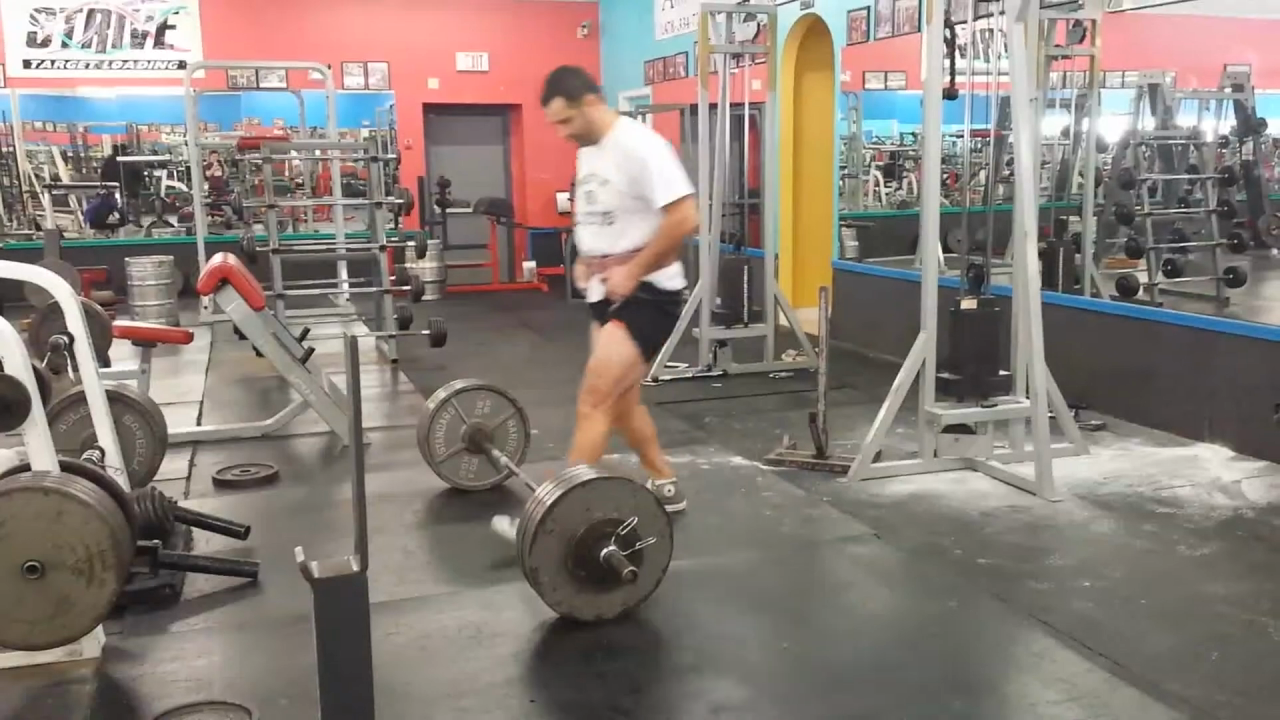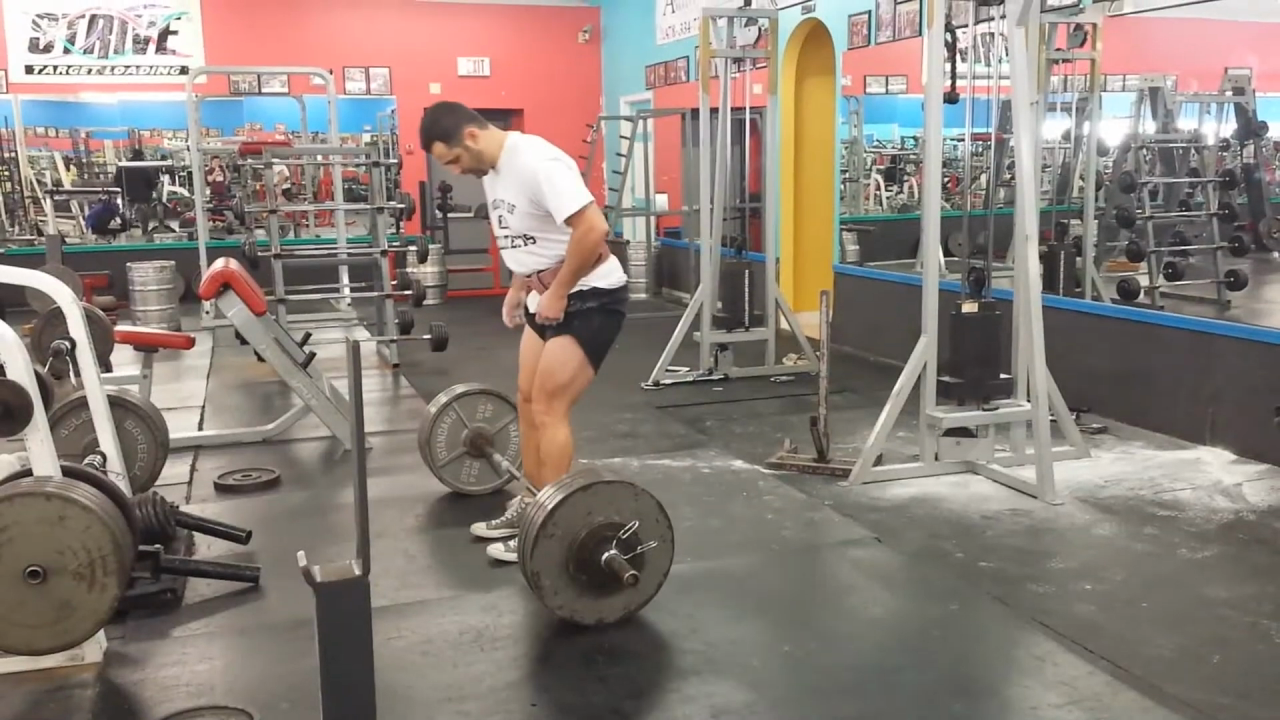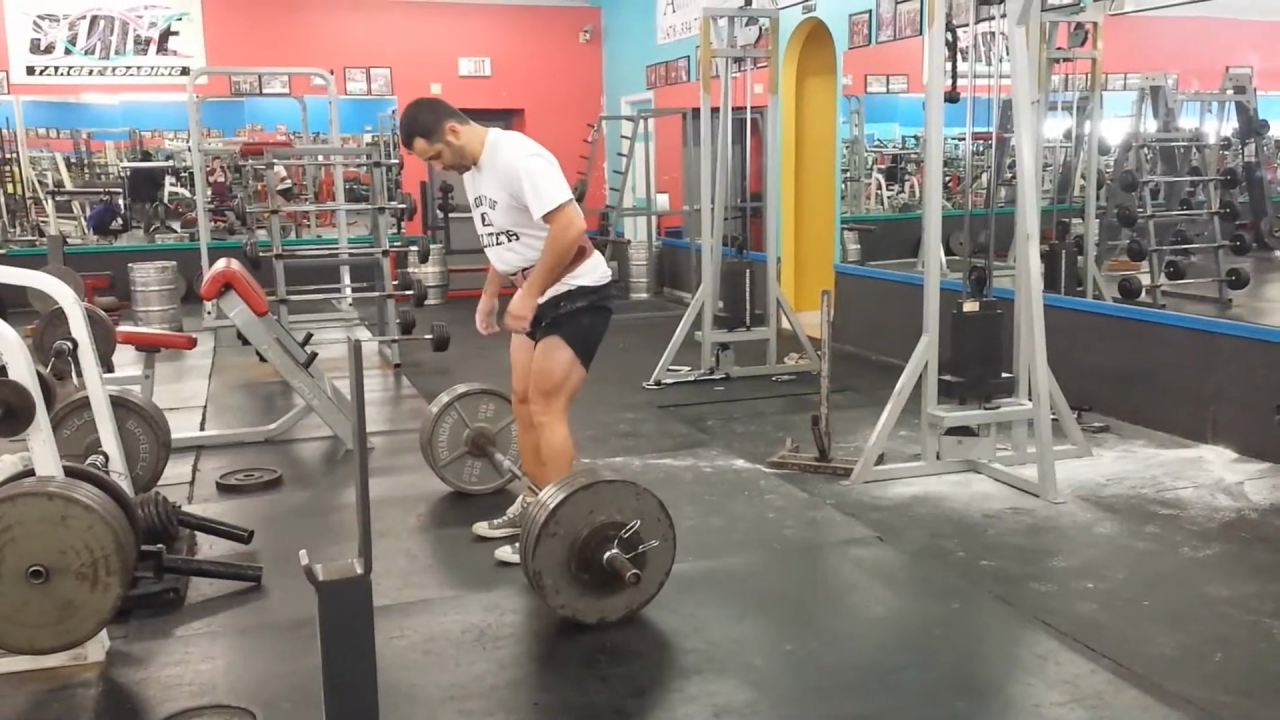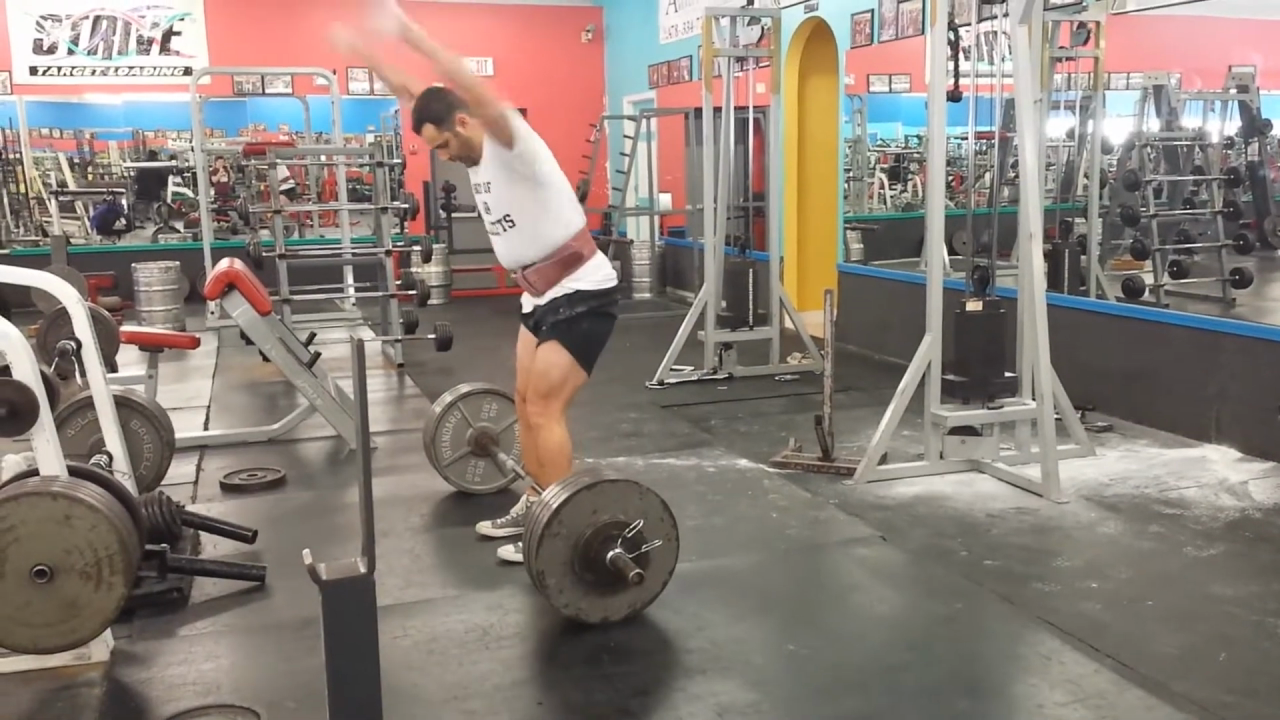
dt=0.5s
person 1, frame 1
left shoulder: (640, 147)
right shoulder: (588, 151)
left elbow: (685, 218)
left wrist: (634, 271)
right wrist: (585, 258)
left hip: (647, 293)
right hip: (608, 292)
left knee: (594, 399)
right knee: (619, 399)
right ankle: (665, 485)
person 1, frame 2
left shoulder: (536, 162)
right shoulder: (492, 171)
left elbow: (593, 228)
left wrist: (558, 293)
right wrist: (518, 289)
left hip: (589, 296)
right hip: (549, 296)
left knee: (548, 408)
right knee: (528, 403)
right ankle: (531, 506)
person 1, frame 3
left shoulder: (517, 158)
right shoulder: (473, 169)
left elbow: (570, 226)
left wrist: (529, 295)
right wrist: (490, 294)
left hip: (575, 293)
right hip: (536, 295)
left knee: (546, 408)
right knee: (523, 403)
right ankle: (533, 505)
person 1, frame 4
left shoulder: (510, 143)
right shoulder: (482, 150)
left elbow: (484, 97)
right elbow: (424, 103)
right wrist: (374, 56)
left hip: (581, 293)
right hip: (544, 293)
left knee: (543, 409)
right knee: (527, 404)
right ankle: (534, 504)
